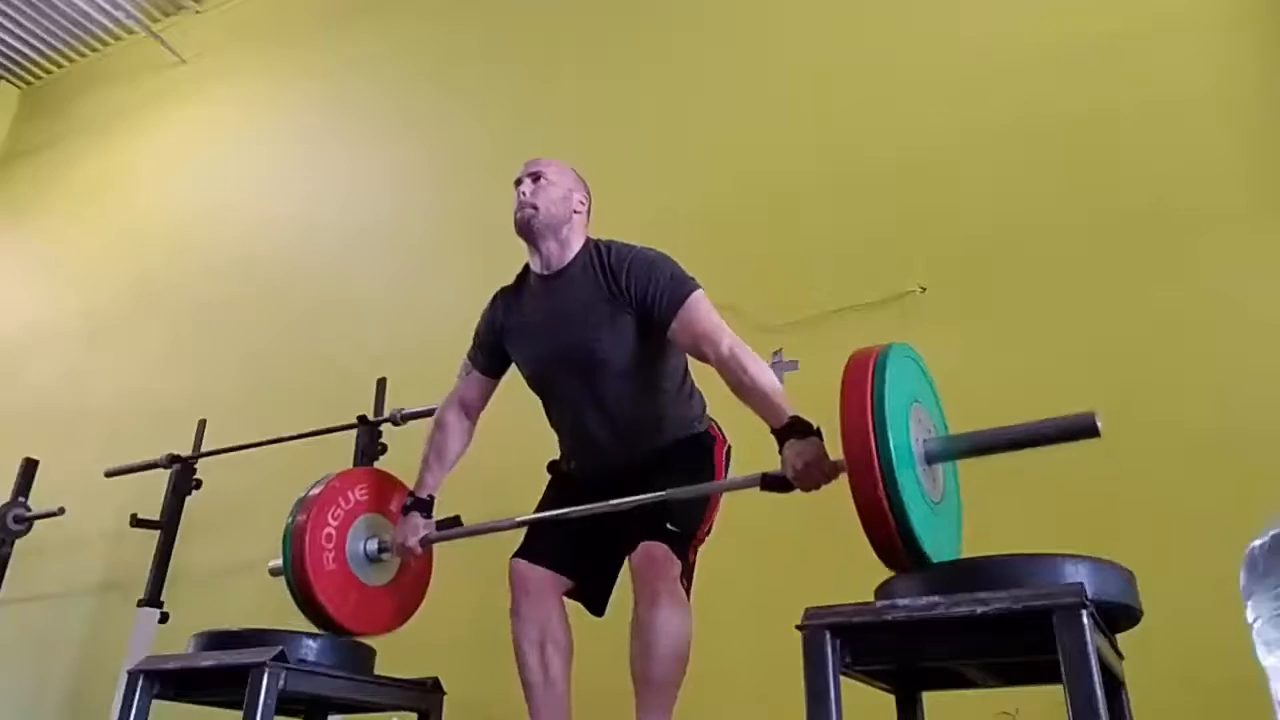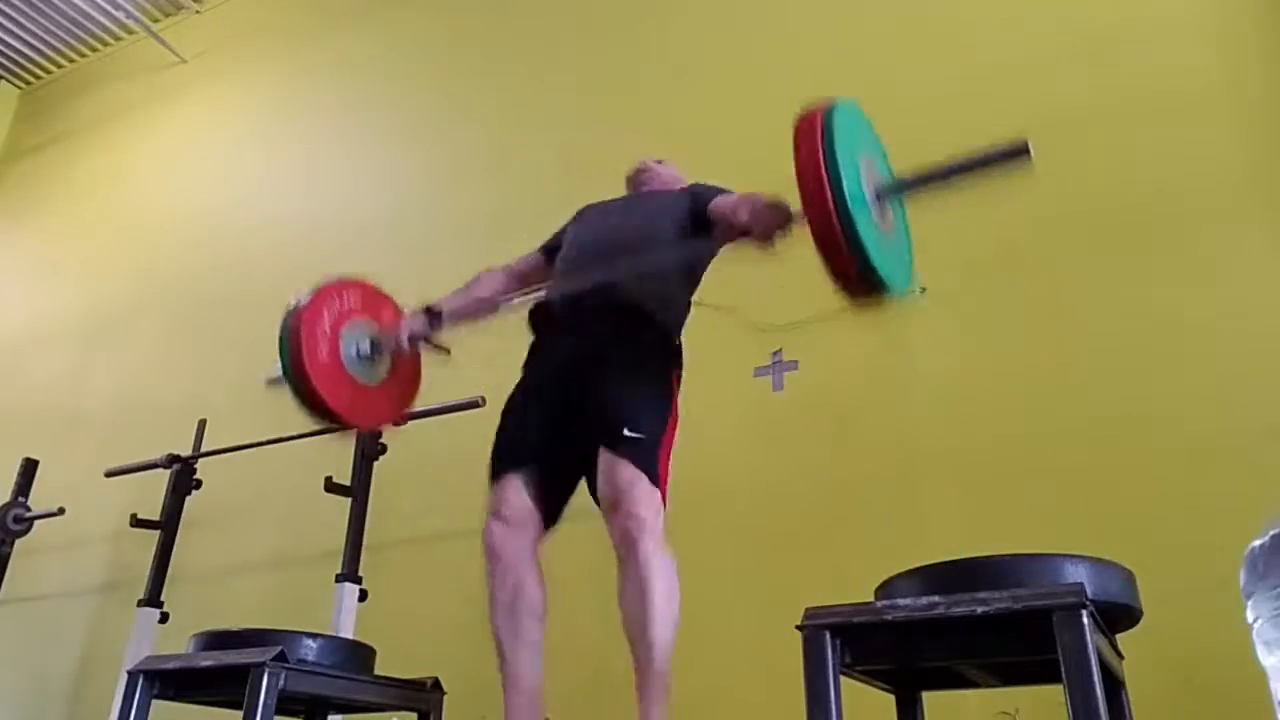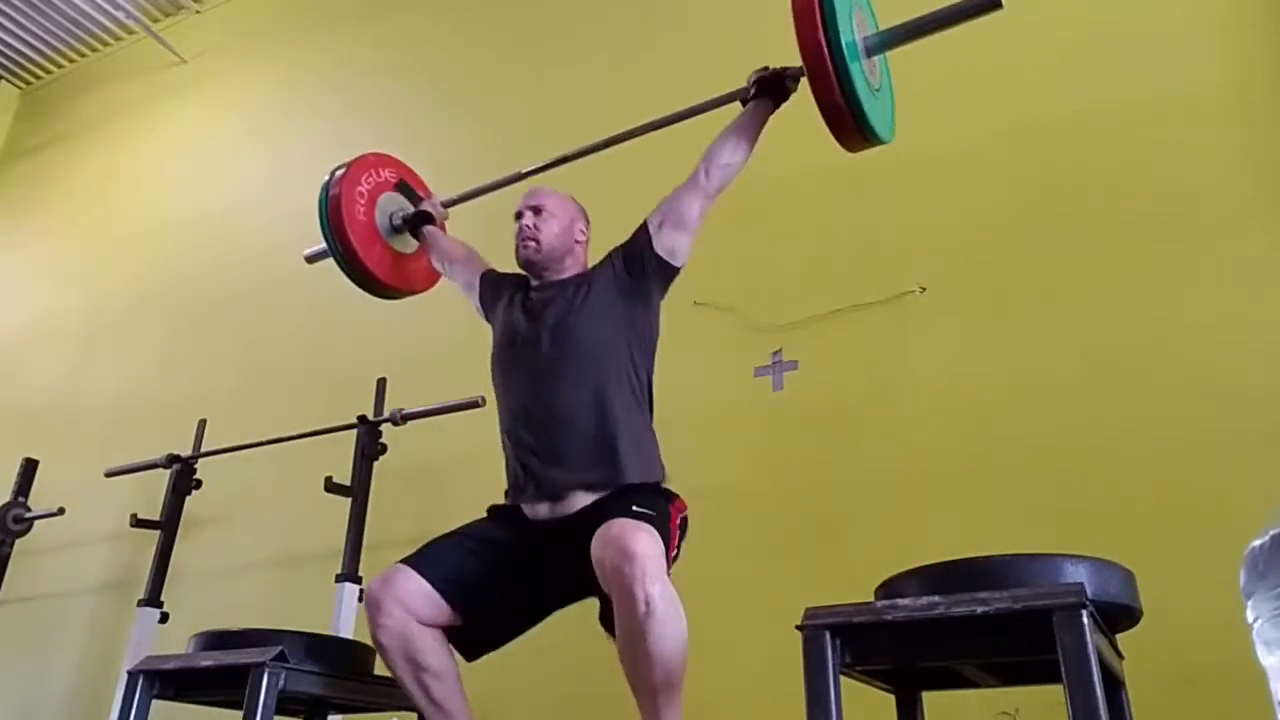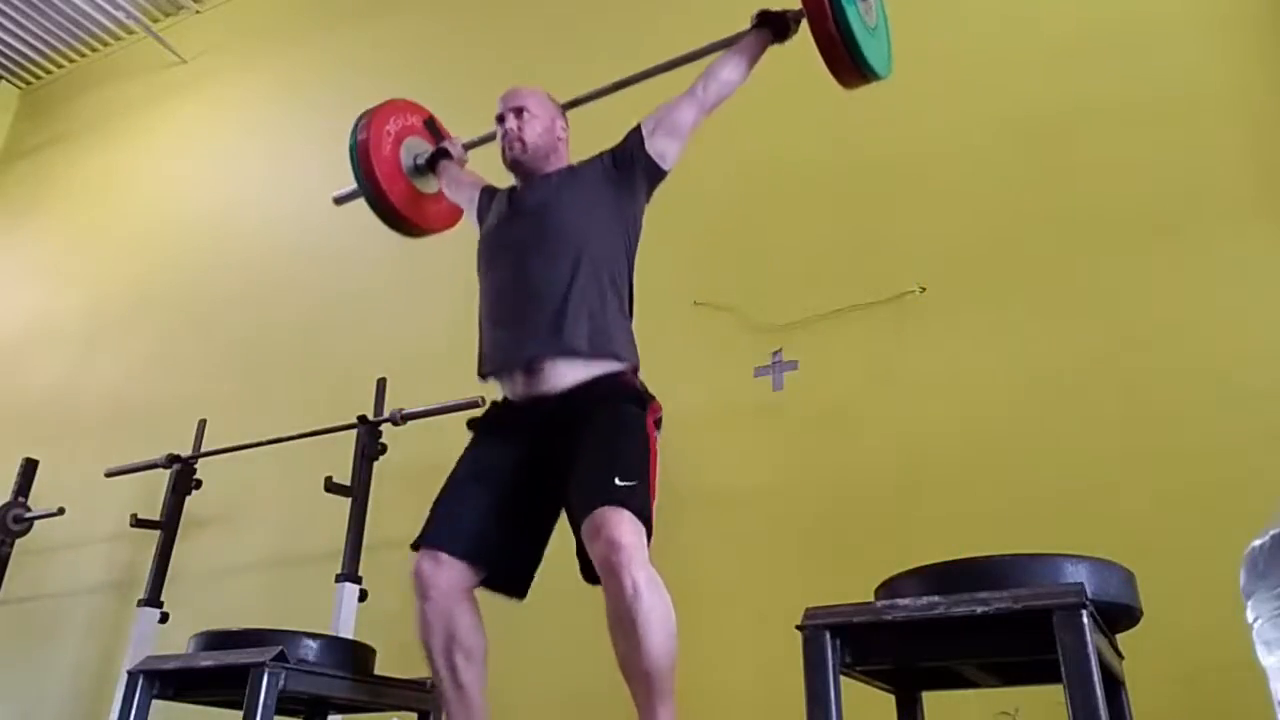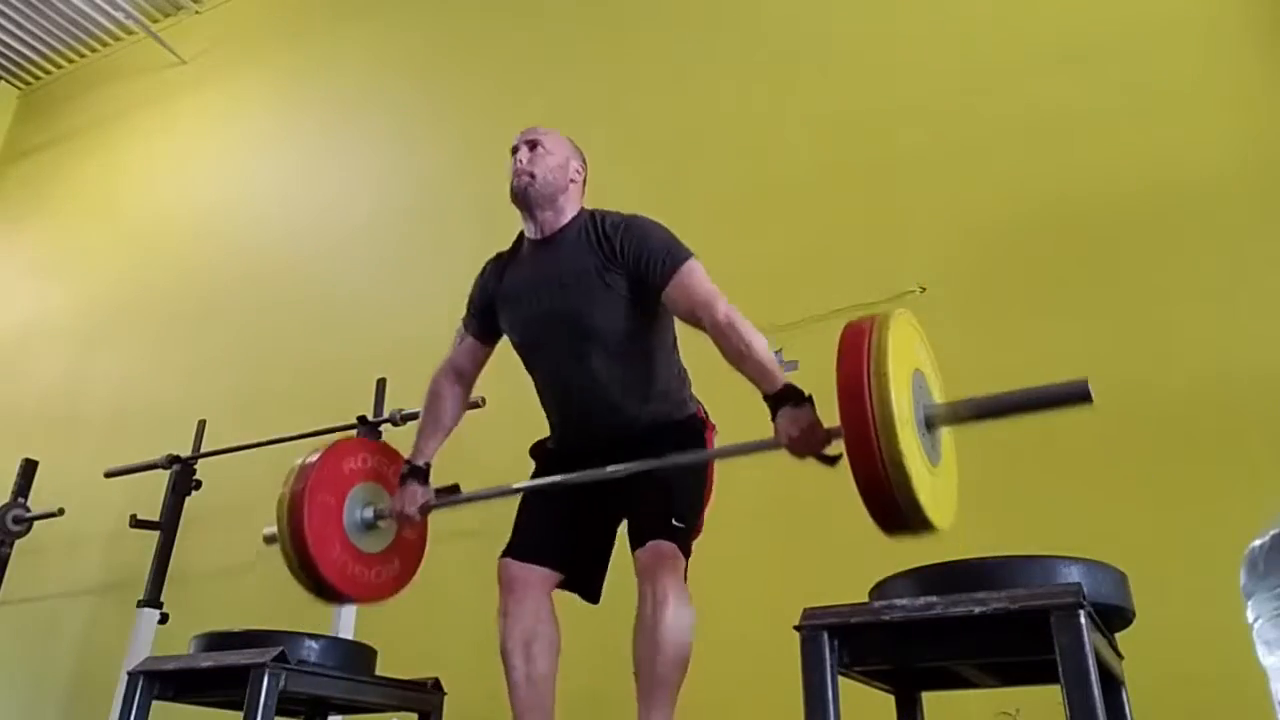
dt=0.4s
person 1, frame 1
left shoulder: (631, 270)
right shoulder: (507, 310)
left elbow: (722, 348)
right elbow: (460, 408)
left wrist: (794, 433)
right wrist: (420, 503)
left hip: (676, 455)
right hip: (588, 470)
left knee: (655, 566)
right knee: (531, 577)
person 1, frame 2
left shoulder: (690, 202)
right shoulder: (586, 221)
left elbow: (736, 215)
right elbow: (507, 277)
left wrist: (762, 211)
right wrist: (434, 315)
left hip: (631, 359)
right hip: (555, 351)
left knee: (634, 513)
right knee: (506, 525)
person 1, frame 3
left shoulder: (626, 280)
right shoulder: (508, 300)
left elbow: (703, 185)
right elbow: (460, 265)
left wrist: (761, 105)
left hip: (623, 503)
right hip: (528, 526)
left knee: (631, 562)
right knee: (390, 600)
person 1, frame 4
left shoulder: (610, 179)
right shoulder: (498, 209)
left elbow: (694, 102)
right elbow: (459, 187)
left wrist: (761, 37)
left hip: (603, 403)
right hip: (515, 422)
left knee: (620, 552)
right knee: (436, 574)
person 1, frame 5
left shoulder: (626, 238)
right shoulder: (499, 278)
left elbow: (716, 315)
right elbow: (455, 376)
left wrist: (785, 399)
right wrist: (417, 469)
left hip: (664, 440)
right hip: (574, 451)
left knee: (659, 565)
right knee: (520, 578)
